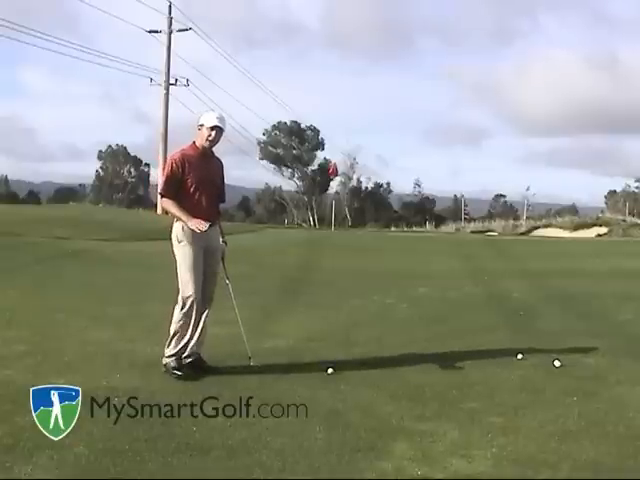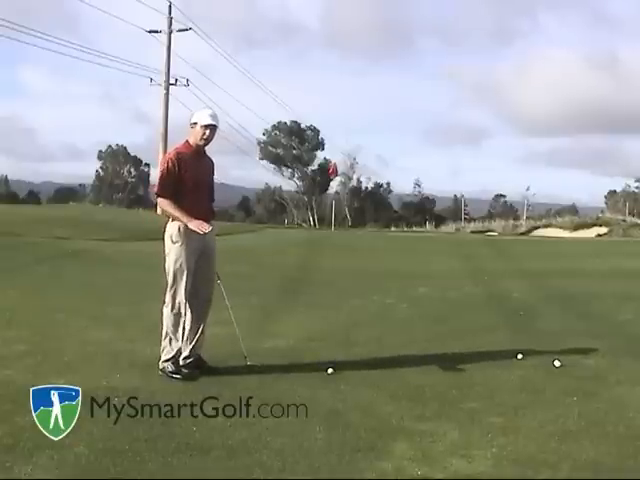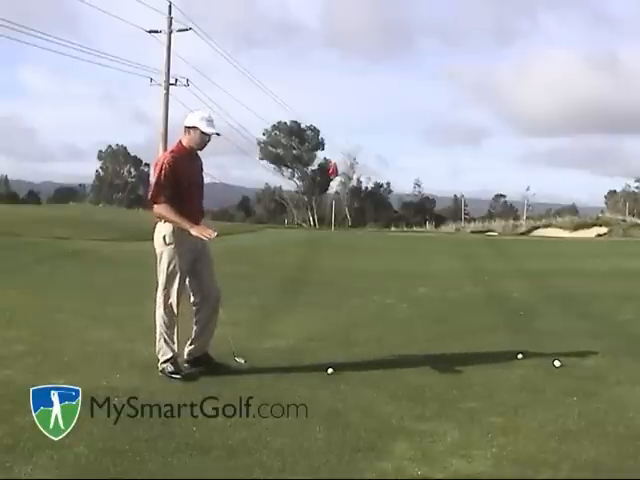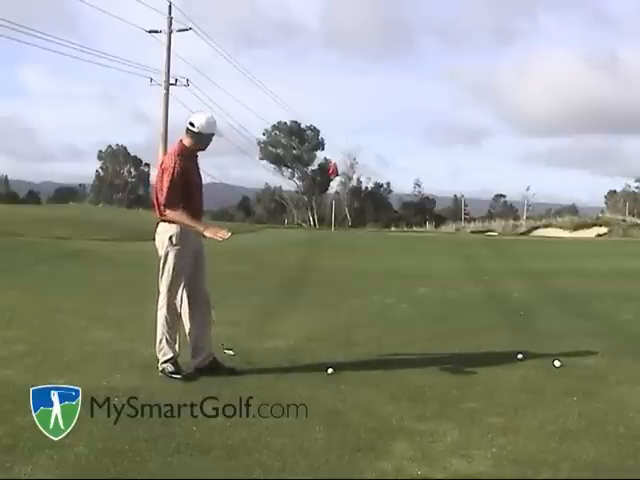
dt=0.4s
person 1, frame 1
left shoulder: (217, 164)
right shoulder: (180, 159)
right elbow: (165, 199)
left wrist: (221, 235)
right wrist: (189, 220)
left hip: (212, 233)
right hip: (187, 232)
left knee: (205, 298)
right knee: (190, 294)
left ankle: (191, 354)
right ankle: (172, 355)
person 1, frame 2
left shoulder: (208, 162)
right shoulder: (175, 158)
right elbow: (162, 199)
right wrist: (189, 221)
left hip: (205, 233)
right hip: (181, 232)
left knee: (202, 298)
right knee: (177, 297)
left ankle: (190, 355)
right ankle: (169, 359)
person 1, frame 3
left shoulder: (196, 160)
right shoulder: (169, 161)
right elbow: (159, 205)
right wrist: (191, 227)
left hip: (195, 234)
right hip: (172, 235)
left knee: (210, 295)
right knee: (169, 299)
left ankle: (196, 352)
right ankle: (166, 359)
person 1, frame 4
left shoulder: (189, 158)
right shoulder: (175, 162)
right elbow: (171, 210)
right wrist: (204, 228)
left hip: (190, 235)
right hip: (175, 235)
left knee: (199, 298)
right knee: (171, 298)
left ankle: (203, 359)
right ankle: (167, 359)
